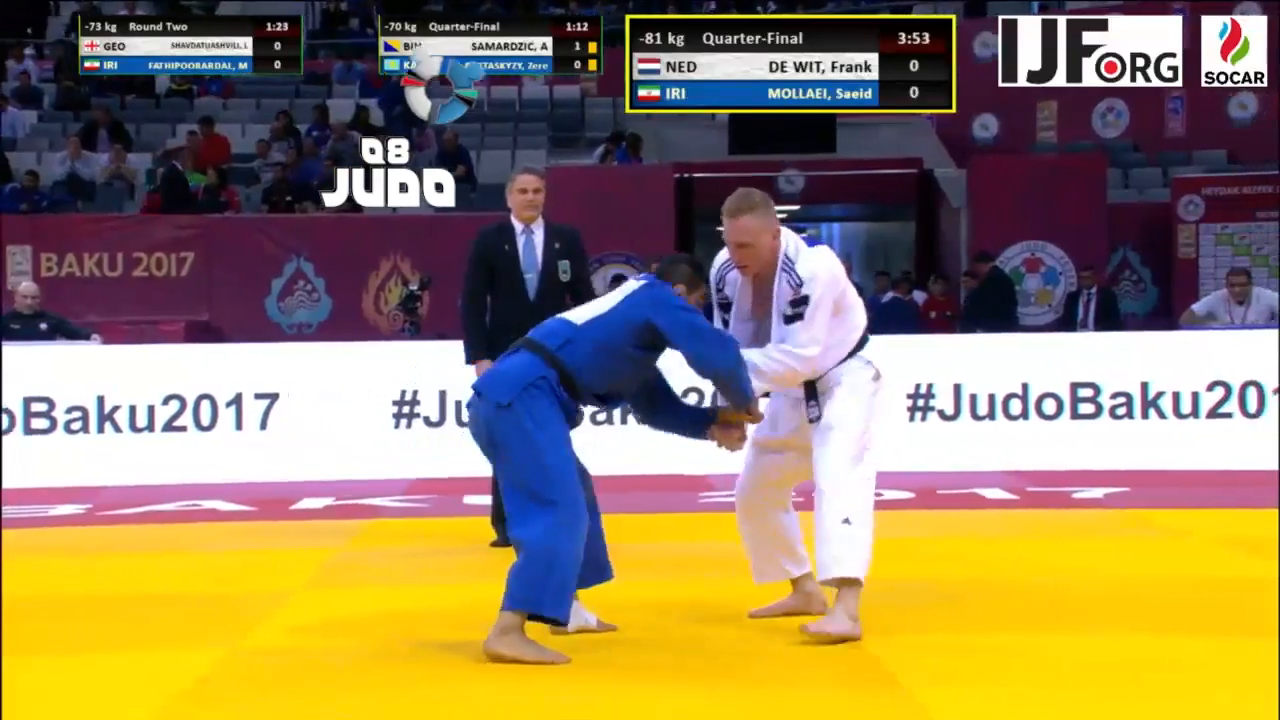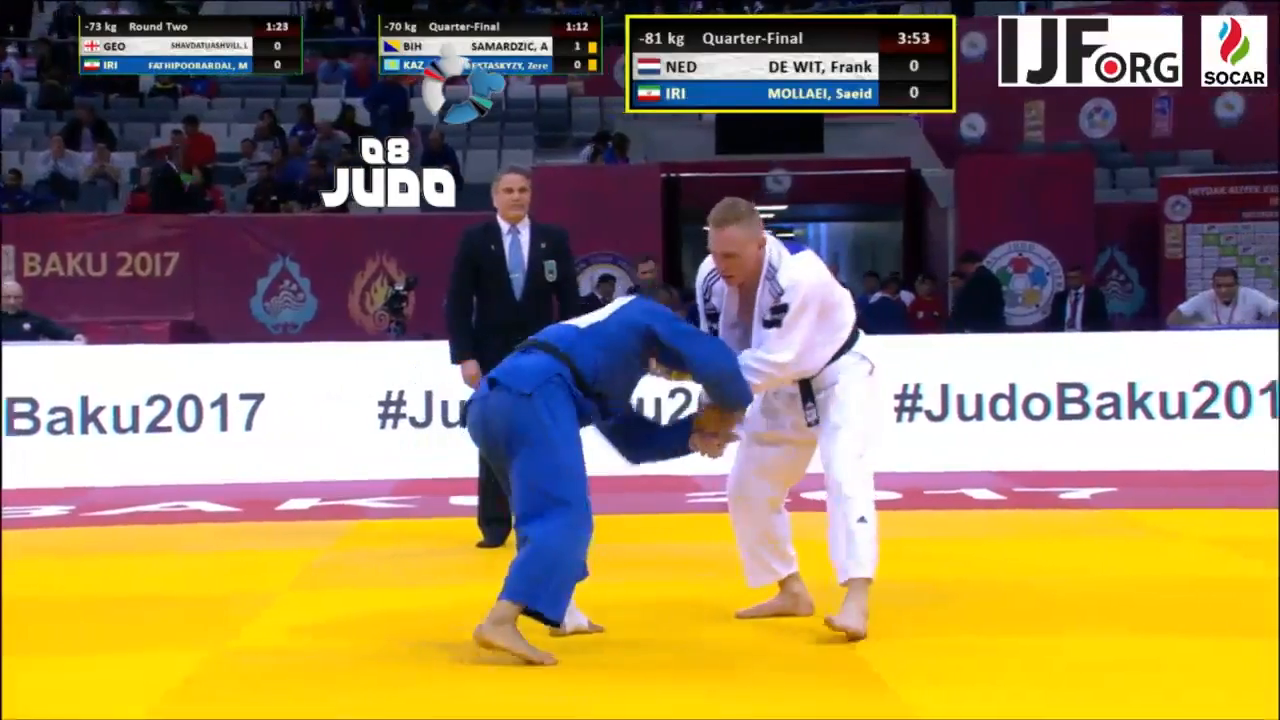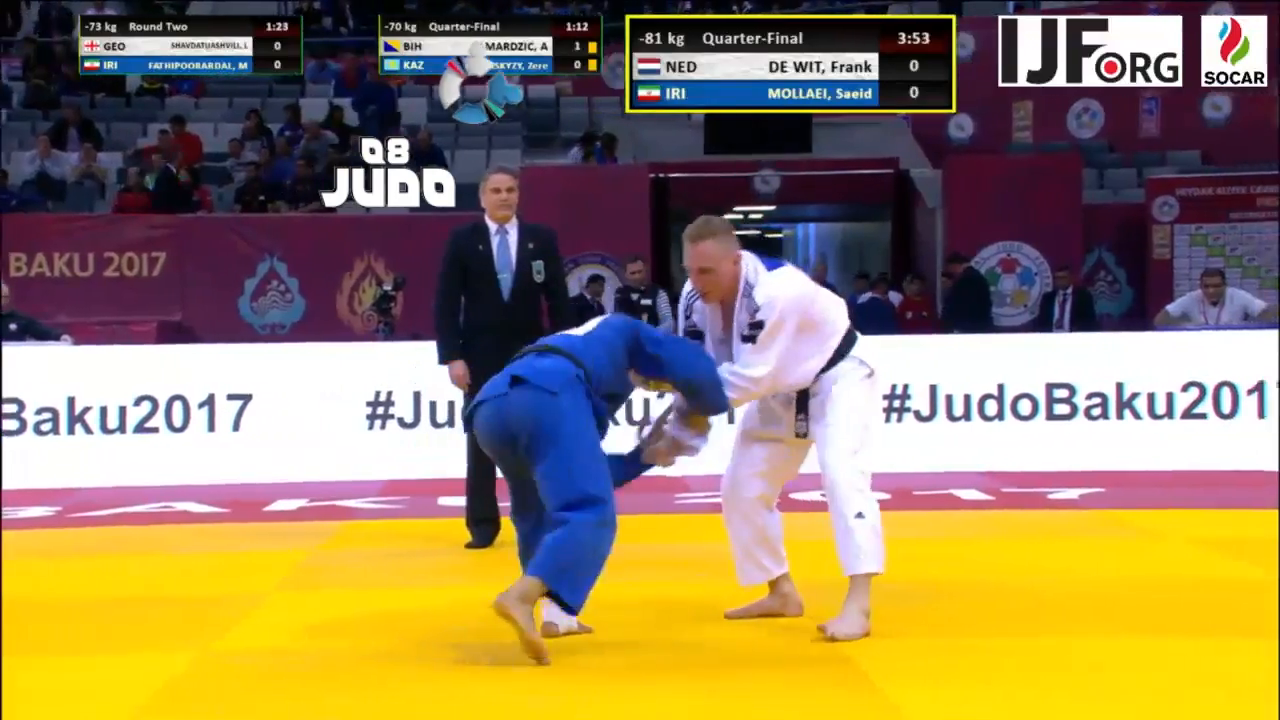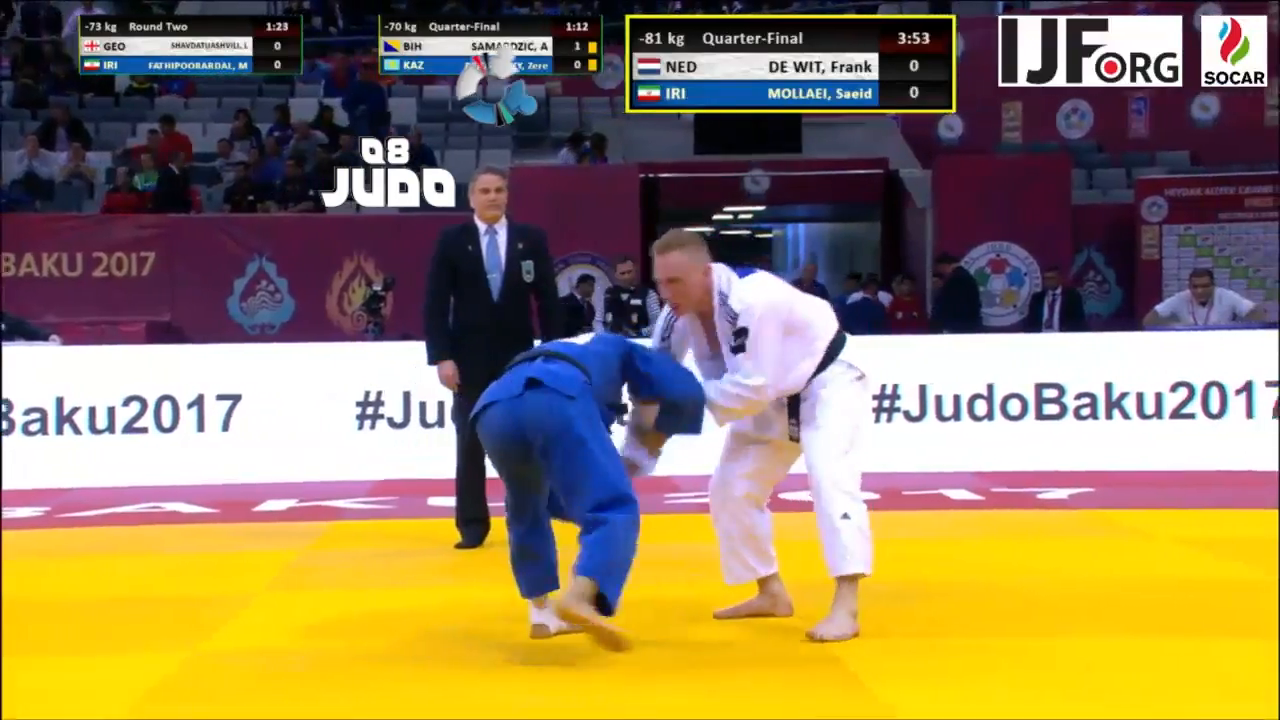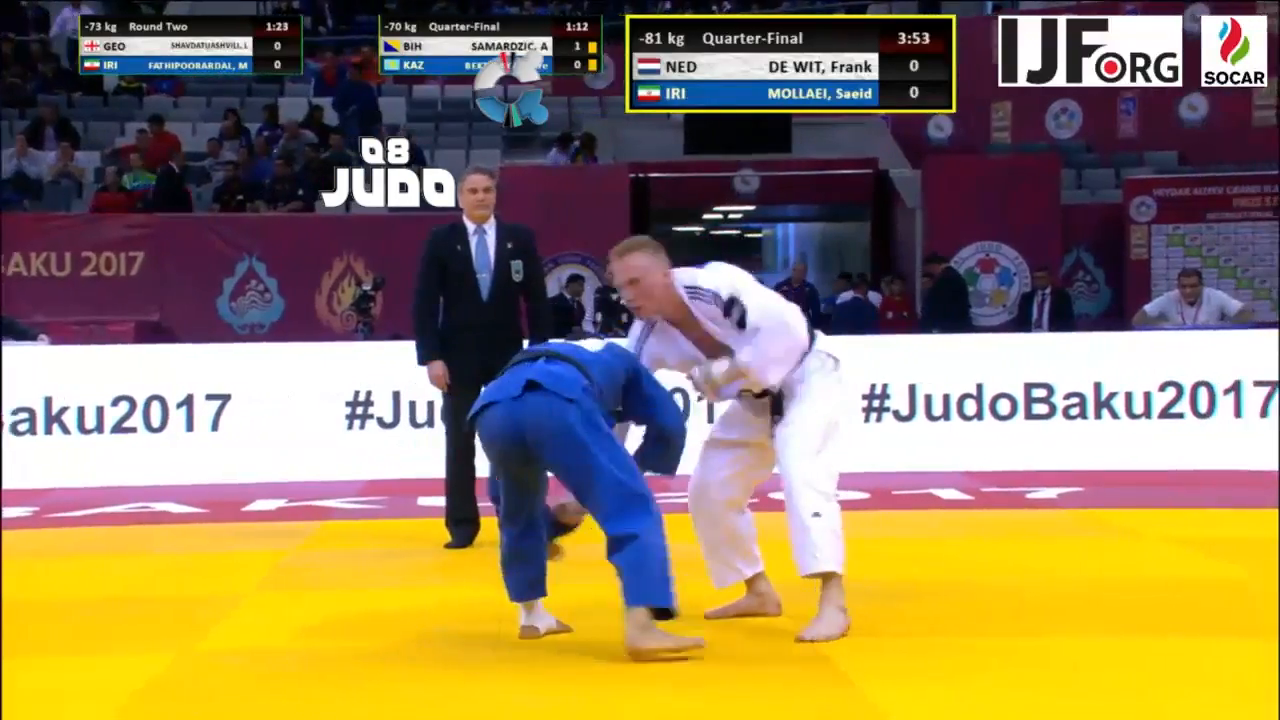
dt=0.1s
person 1, frame 1
left shoulder: (813, 268)
right shoulder: (726, 270)
left elbow: (798, 356)
right elbow: (735, 344)
left hip: (844, 380)
right hip: (796, 389)
left knee: (837, 478)
right knee: (756, 493)
left ankle: (847, 609)
right ankle: (805, 592)
person 1, frame 2
left shoulder: (797, 274)
right shoulder: (712, 279)
left elbow: (772, 362)
left hip: (839, 373)
right hip: (788, 387)
left knee: (845, 475)
right knee: (751, 488)
left ankle: (856, 600)
right ankle: (792, 591)
person 1, frame 3
left shoulder: (774, 291)
right shoulder: (695, 299)
left elbow: (751, 377)
left hip: (836, 378)
right hip: (782, 390)
left knee: (842, 472)
right knee: (745, 488)
left ankle: (858, 603)
right ankle: (782, 592)
person 1, frame 4
left shoulder: (747, 299)
right shoulder: (675, 319)
left elbow: (752, 388)
left hip: (831, 381)
right hip: (779, 391)
left knee: (829, 473)
right knee: (733, 487)
left ankle: (846, 605)
right ankle: (771, 592)
person 1, frame 5
left shoulder: (714, 288)
right shoulder: (649, 334)
left elbow: (782, 331)
left wrist: (726, 371)
left hip: (805, 377)
right hip: (755, 397)
left knee: (801, 471)
right knee: (712, 491)
left ankle: (833, 603)
right ankle: (759, 592)
person 2, frame 1
left shoulder: (568, 239)
right shoulder: (488, 241)
left elbow: (586, 296)
right elbow: (472, 302)
right wrist: (479, 356)
right hip: (506, 355)
right ankle: (508, 524)
person 2, frame 2
left shoulder: (554, 239)
right shoulder: (474, 240)
left elbow: (569, 298)
right elbow: (458, 302)
right wrist: (464, 355)
right hip: (491, 356)
right ankle: (494, 524)
person 2, frame 3
left shoulder: (542, 239)
right shoulder: (462, 241)
left elbow: (558, 299)
right elbow: (446, 303)
right wrist: (452, 356)
right hip: (480, 357)
right knee: (481, 442)
right ankle: (483, 525)
person 2, frame 4
left shoulder: (532, 239)
right shoulder: (451, 241)
left elbow: (548, 299)
right elbow: (435, 303)
right wrist: (442, 356)
left hip: (518, 355)
right hip: (469, 356)
right knee: (470, 442)
right ankle: (472, 525)
person 2, frame 5
left shoulder: (520, 239)
right shoulder: (440, 241)
left elbow: (537, 299)
right elbow: (424, 303)
right wrist: (431, 357)
left hip: (507, 355)
right hip: (459, 357)
right knee: (460, 442)
right ankle: (462, 524)
person 3, frame 1
left shoulder: (629, 314)
right shoulder: (658, 298)
left elbow: (655, 407)
right elbow: (718, 354)
left wrist: (711, 424)
right wrist: (742, 403)
left hip: (501, 396)
right hip: (520, 398)
left knee: (572, 496)
right knee: (557, 511)
left ankle: (568, 609)
right ankle: (506, 633)
person 3, frame 2
left shoulder: (593, 339)
right shoulder: (647, 314)
left elbow: (635, 443)
right elbow: (714, 361)
left wrist: (691, 437)
right wrist: (732, 406)
left hip: (487, 404)
right hip: (530, 398)
left knee: (545, 506)
right knee: (564, 514)
left ankle: (557, 612)
right ankle: (499, 623)
person 3, frame 3
right shoulder: (625, 333)
left elbow: (591, 471)
right elbow: (693, 365)
left wrist: (644, 456)
right wrist: (700, 409)
left hip: (488, 408)
right hip: (546, 396)
left knee: (537, 510)
right knee: (591, 513)
right ankle: (520, 596)
person 3, frame 4
right shoulder: (614, 346)
right elbow: (682, 390)
left wrist: (614, 471)
right wrist: (657, 433)
left hip: (495, 410)
right hip: (559, 400)
left knee: (526, 511)
right knee: (617, 510)
left ankle: (542, 613)
right ankle: (578, 597)
person 3, frame 5
right shoulder: (617, 359)
left elbow: (504, 496)
right elbow: (667, 428)
right wrist: (633, 469)
left hip: (493, 410)
right hip: (558, 405)
left knee: (519, 512)
right knee: (634, 512)
left ankle: (532, 616)
right ankle: (640, 629)
